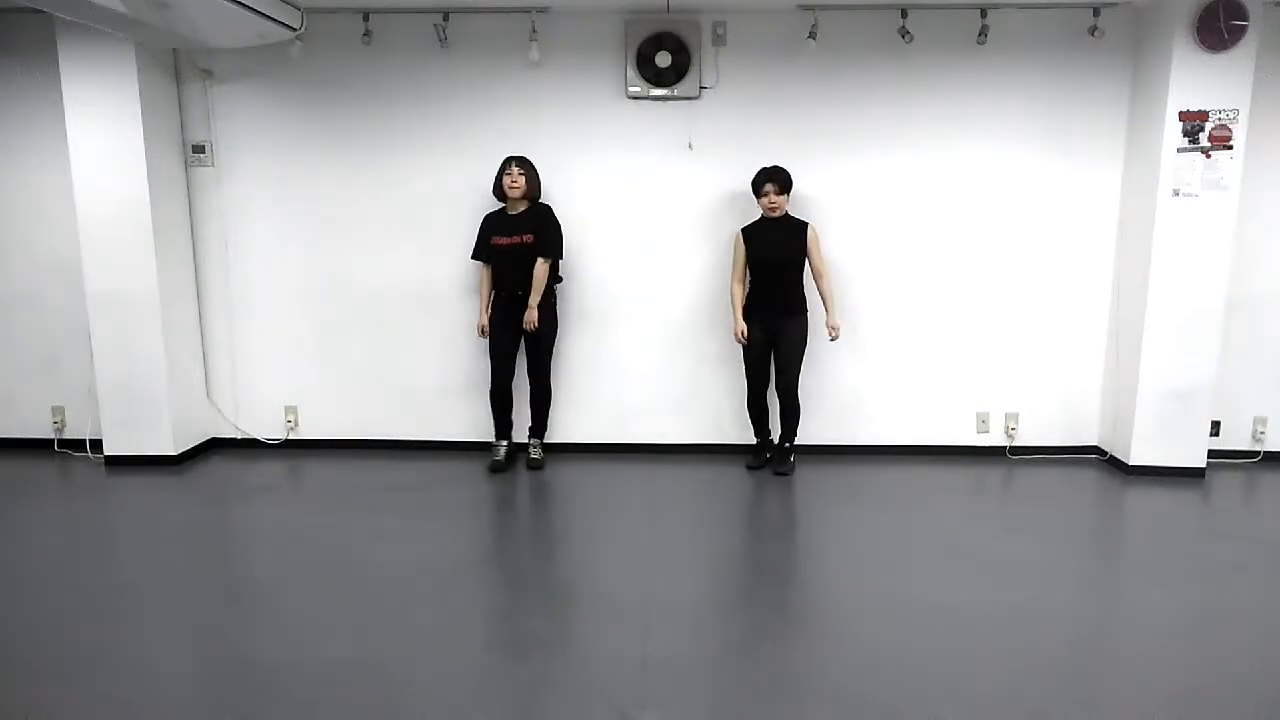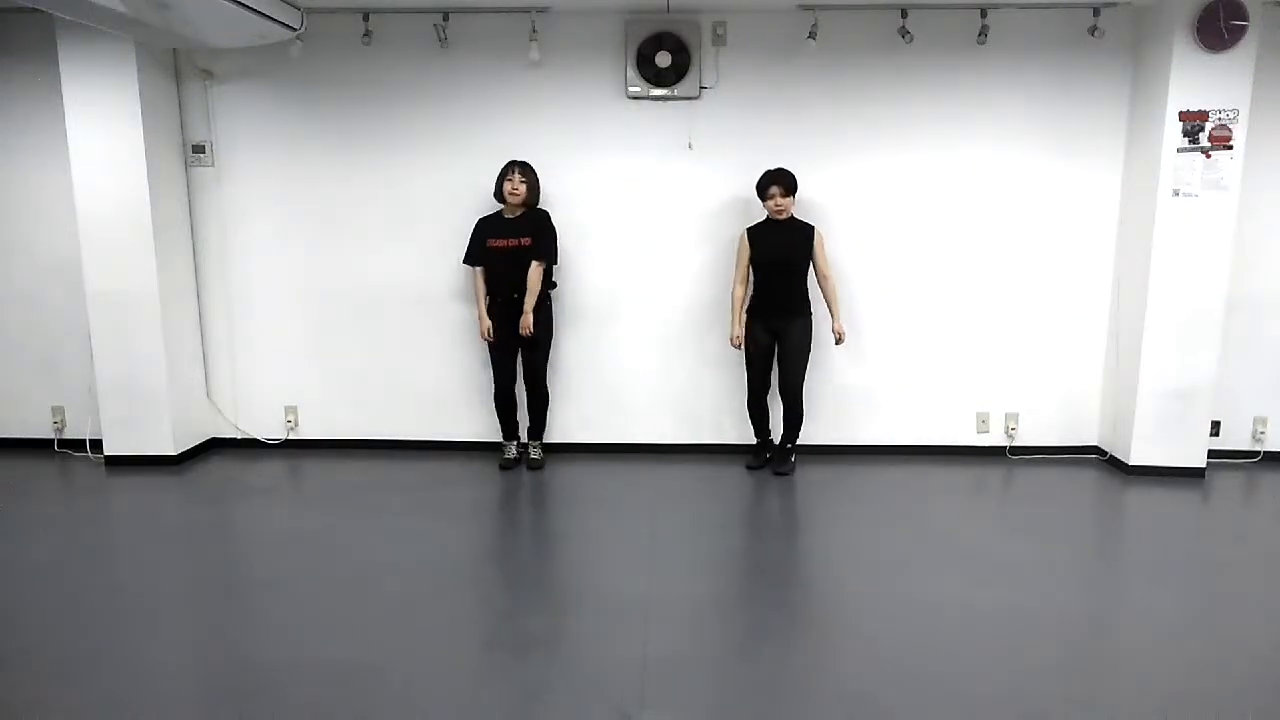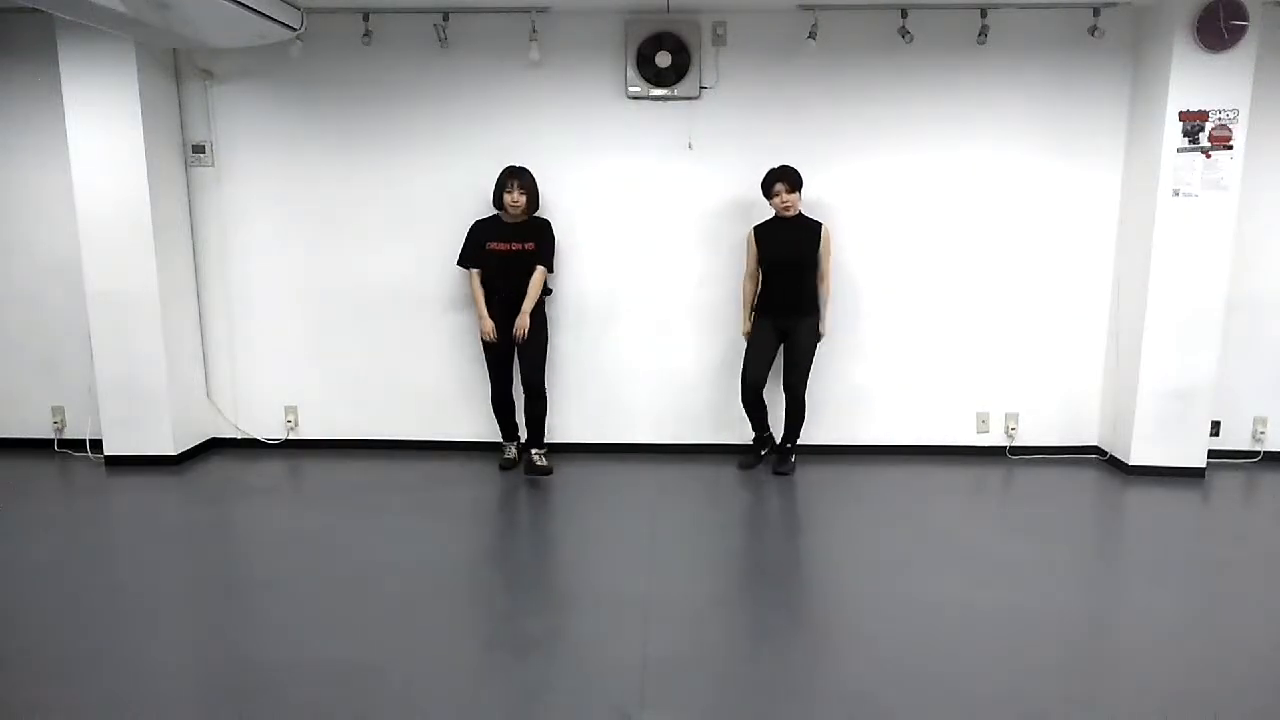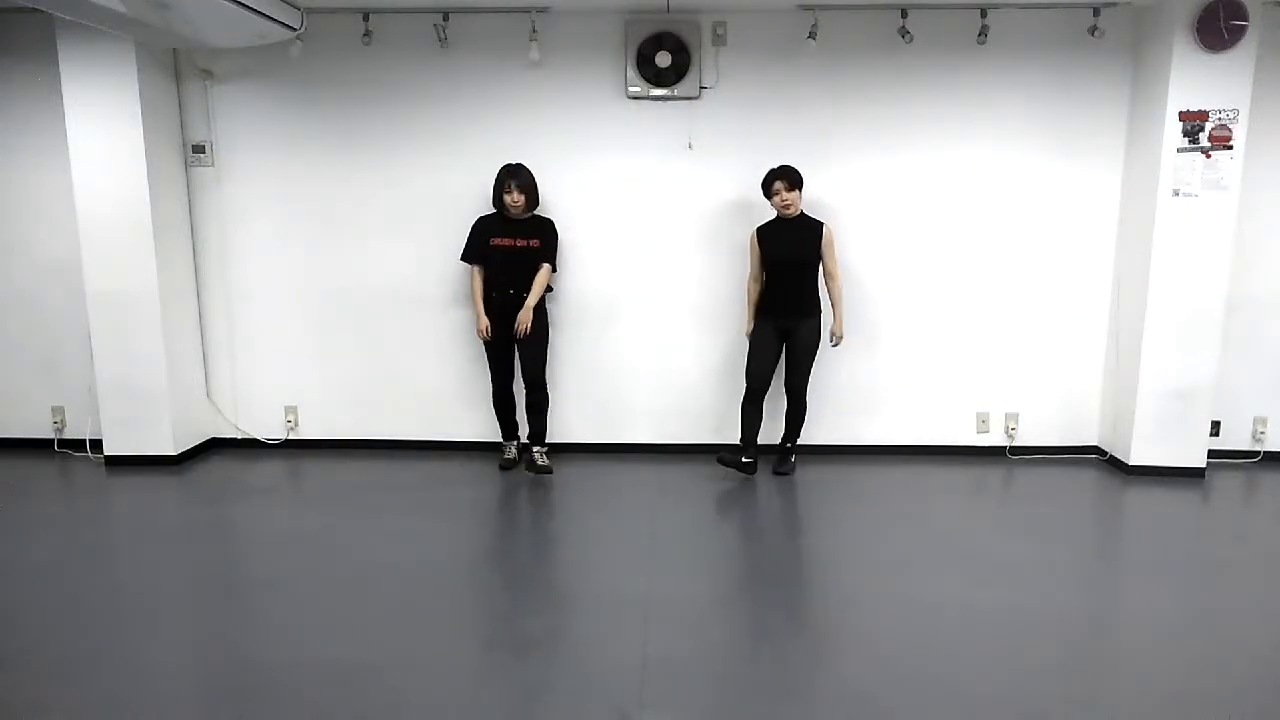
dt=0.2s
person 1, frame 1
left shoulder: (542, 215)
right shoulder: (491, 222)
left elbow: (543, 262)
right elbow: (487, 269)
left wrist: (533, 307)
right wrist: (483, 312)
left hip: (539, 306)
right hip: (503, 308)
left knee: (539, 377)
right knee: (500, 376)
left ankle: (536, 442)
right ankle: (502, 443)
person 1, frame 2
left shoulder: (539, 220)
right shoulder: (485, 225)
left elbow: (537, 267)
right elbow: (479, 273)
left wrist: (528, 312)
right wrist: (482, 315)
left hip: (535, 311)
right hip: (499, 311)
left knee: (535, 380)
right knee: (503, 382)
left ankle: (535, 442)
right ankle: (510, 443)
person 1, frame 3
left shoulder: (540, 228)
right shoulder: (482, 229)
left elbow: (540, 272)
right elbow: (475, 275)
left wrist: (525, 313)
right wrist: (483, 317)
left hip: (530, 314)
right hip: (496, 315)
left knee: (534, 382)
right knee: (500, 384)
left ankle: (535, 449)
right ankle: (510, 443)
person 1, frame 4
left shoulder: (544, 227)
right shoulder: (485, 226)
left elbow: (545, 269)
right elbow: (477, 271)
left wrist: (528, 309)
right wrist: (480, 314)
left hip: (531, 310)
right hip: (495, 311)
left knee: (535, 377)
right knee: (501, 381)
left ankle: (537, 449)
right ankle: (510, 442)
person 2, frame 1
left shoulder: (804, 230)
right shoulder: (746, 235)
left elbow: (820, 274)
right elbow: (738, 281)
left wrist: (831, 314)
right wrist: (738, 318)
left hip: (792, 319)
right hip: (756, 320)
left knee: (788, 386)
right knee: (756, 387)
left ankle: (786, 448)
right ankle: (763, 444)
person 2, frame 2
left shoulder: (810, 233)
right shoulder: (751, 235)
left elbow: (825, 277)
right elbow: (740, 282)
left wrist: (836, 318)
right wrist: (736, 323)
left hip: (797, 320)
right hip: (759, 321)
left knee: (791, 389)
right knee: (757, 389)
left ankle: (787, 448)
right ankle: (763, 444)
person 2, frame 3
left shoulder: (817, 231)
right shoulder: (758, 233)
left elbow: (822, 278)
right elbow: (751, 279)
left wrist: (822, 318)
right wrist: (747, 319)
left hip: (804, 320)
right hip: (767, 319)
left knee: (795, 388)
right knee: (751, 383)
left ankle: (788, 448)
right ankle: (762, 439)
person 2, frame 4
left shoulder: (819, 231)
right shoulder: (761, 234)
left elbow: (831, 277)
right elbow: (755, 280)
left wrist: (838, 319)
right wrist: (751, 320)
left hip: (805, 321)
right hip: (768, 319)
left knee: (796, 388)
right knee: (755, 384)
left ankle: (788, 449)
right ankle: (747, 453)
